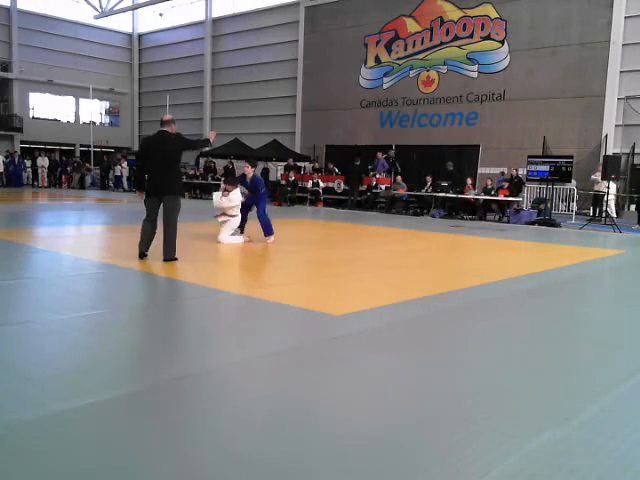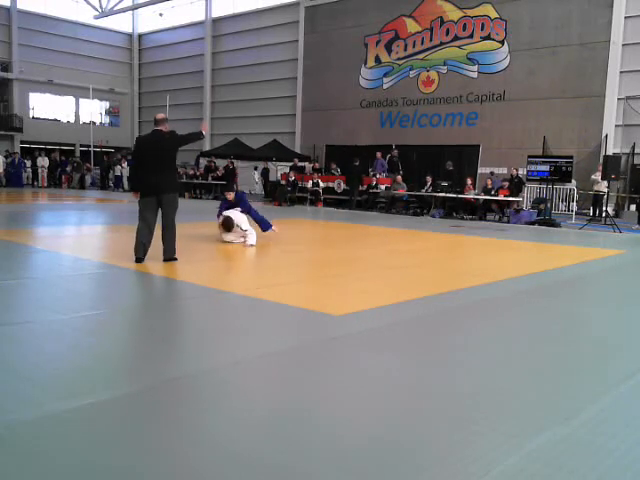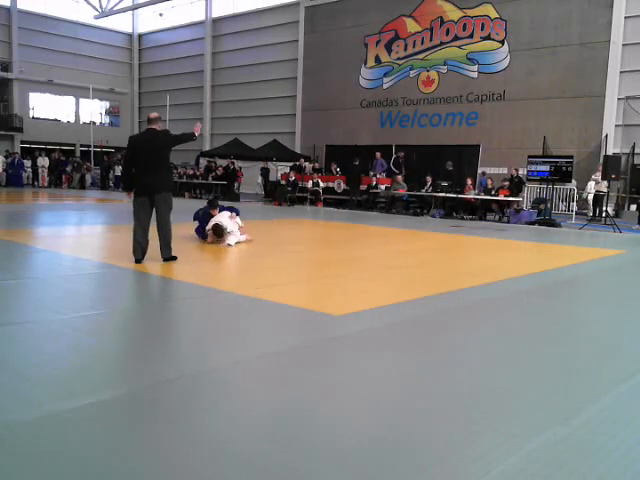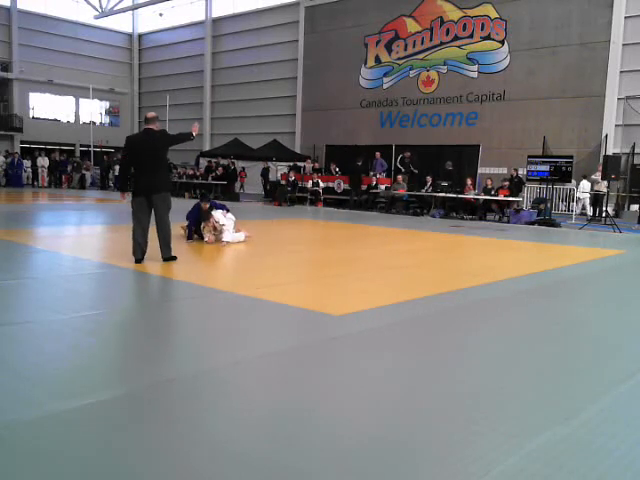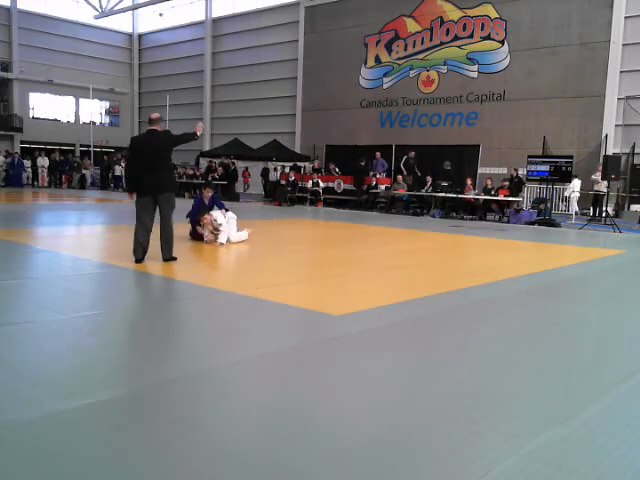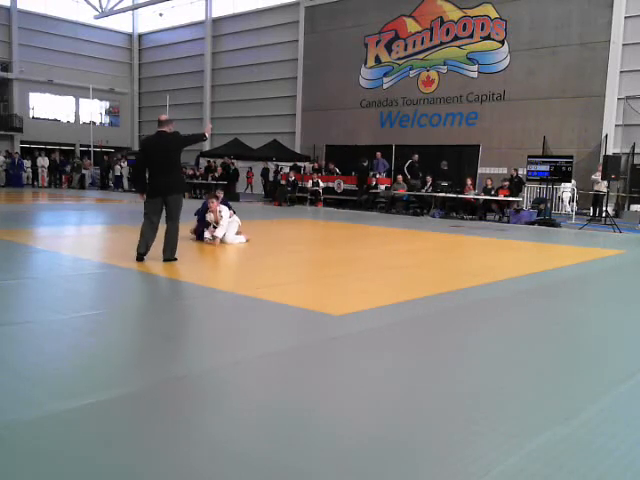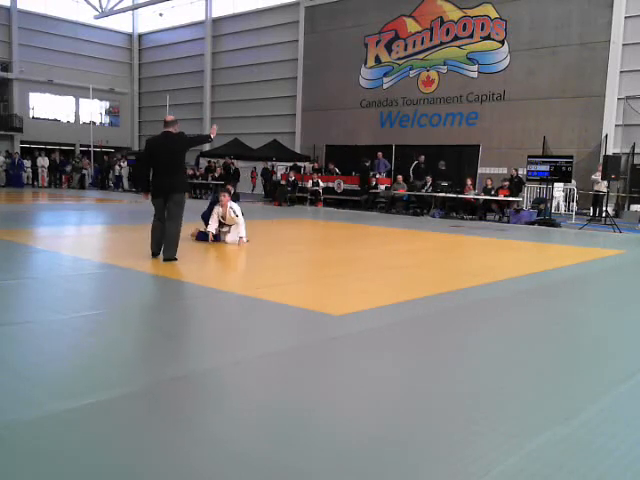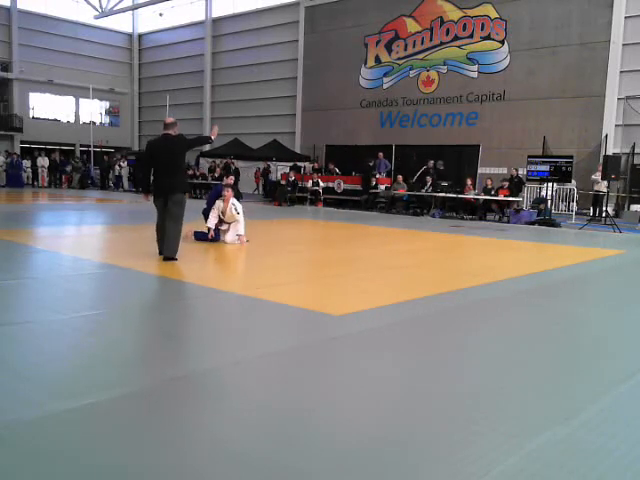
dt=0.3s
person 1, frame 1
left shoulder: (147, 141)
right shoulder: (177, 139)
left elbow: (140, 165)
right elbow: (195, 144)
left wrist: (140, 187)
right wrist: (209, 140)
left hip: (153, 187)
right hip: (171, 187)
left knee: (150, 219)
right knee: (171, 221)
left ankle: (142, 250)
right ankle: (169, 254)
person 1, frame 2
left shoulder: (141, 141)
right shoulder: (171, 138)
left elbow: (135, 166)
right elbow: (188, 138)
left wrist: (135, 187)
right wrist: (202, 132)
left hip: (148, 187)
right hip: (168, 187)
left knee: (145, 221)
right knee: (169, 221)
left ankle: (139, 254)
right ankle: (168, 254)
person 1, frame 3
left shoulder: (134, 140)
right shoulder: (164, 137)
left elbow: (127, 165)
right elbow: (181, 138)
left wrist: (128, 187)
right wrist: (195, 134)
left hip: (142, 187)
right hip: (162, 186)
left knee: (141, 222)
right knee: (164, 220)
left ankle: (138, 255)
right ankle: (167, 254)
person 1, frame 4
left shoulder: (131, 140)
right shoulder: (162, 137)
left elbow: (125, 165)
right elbow: (178, 138)
left wrist: (123, 187)
right wrist: (192, 133)
left hip: (140, 187)
right hip: (160, 186)
left knee: (140, 222)
right knee: (163, 220)
left ankle: (138, 255)
right ankle: (166, 254)
person 1, frame 5
left shoulder: (136, 141)
right shoulder: (166, 137)
left elbow: (130, 166)
right elbow: (182, 138)
left wrist: (131, 188)
right wrist: (197, 133)
left hip: (145, 187)
right hip: (165, 186)
left knee: (143, 221)
right knee: (166, 221)
left ankle: (139, 255)
right ankle: (167, 254)
person 1, frame 6
left shoulder: (146, 142)
right shoulder: (175, 139)
left elbow: (140, 168)
right elbow: (192, 138)
left wrist: (141, 189)
right wrist: (205, 134)
left hip: (154, 188)
right hip: (174, 187)
left knee: (150, 220)
right knee: (172, 221)
left ankle: (141, 251)
right ankle: (169, 255)
person 1, frame 7
left shoulder: (151, 142)
right shoulder: (181, 139)
left elbow: (145, 167)
right elbow: (196, 140)
left wrist: (146, 188)
right wrist: (211, 135)
left hip: (158, 187)
right hip: (176, 187)
left knee: (159, 218)
right knee: (174, 221)
left ankle: (155, 250)
right ankle: (169, 254)
person 1, frame 8
left shoulder: (152, 144)
right shoulder: (180, 141)
left elbow: (147, 169)
right elbow: (197, 141)
left wrist: (146, 190)
right wrist: (211, 137)
left hip: (159, 188)
right hip: (177, 187)
left knee: (162, 218)
right knee: (174, 220)
left ankle: (162, 249)
right ankle: (169, 253)
